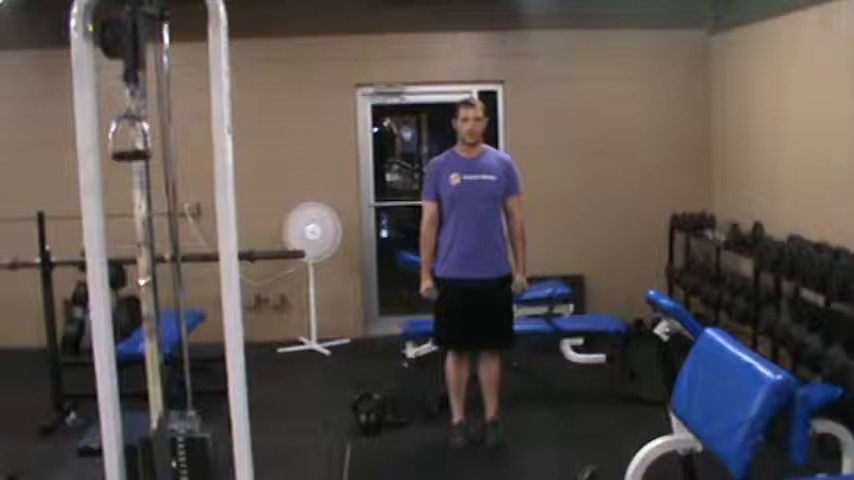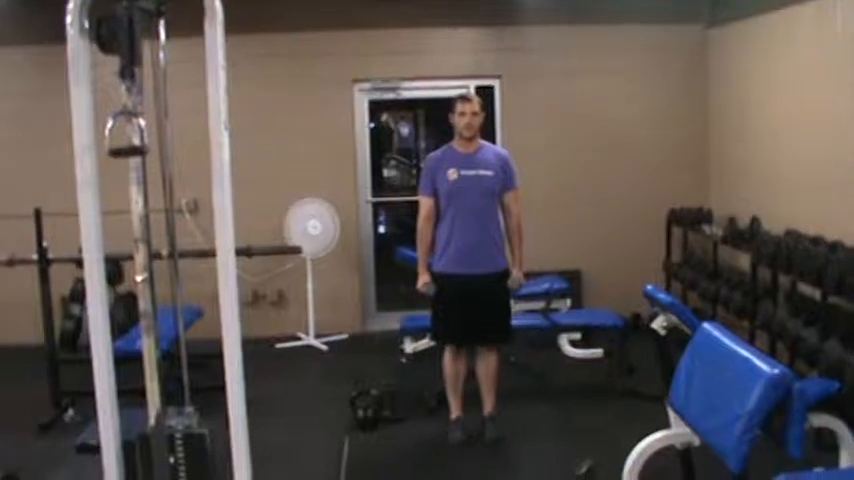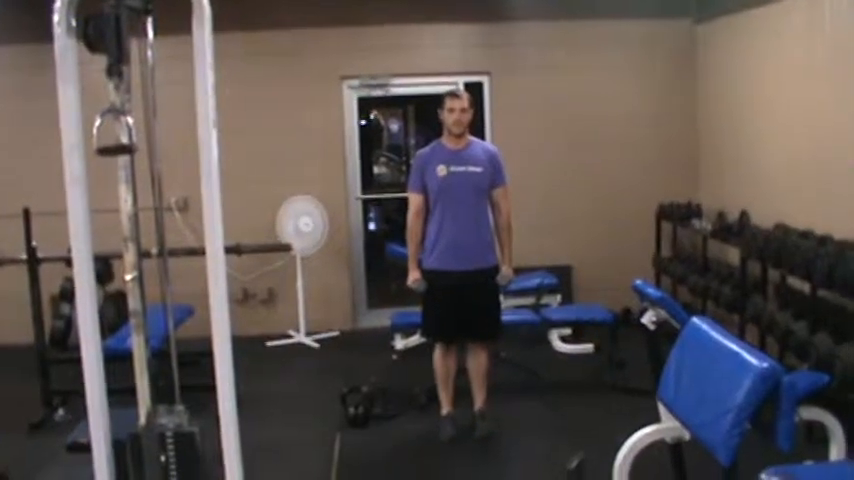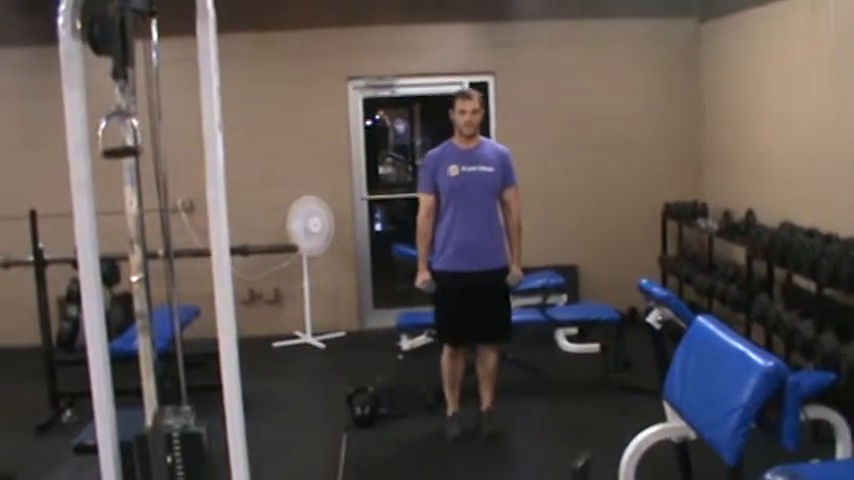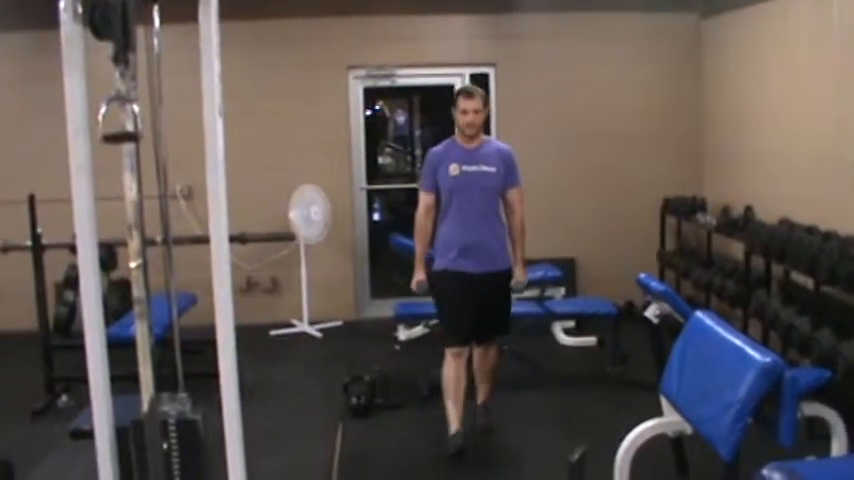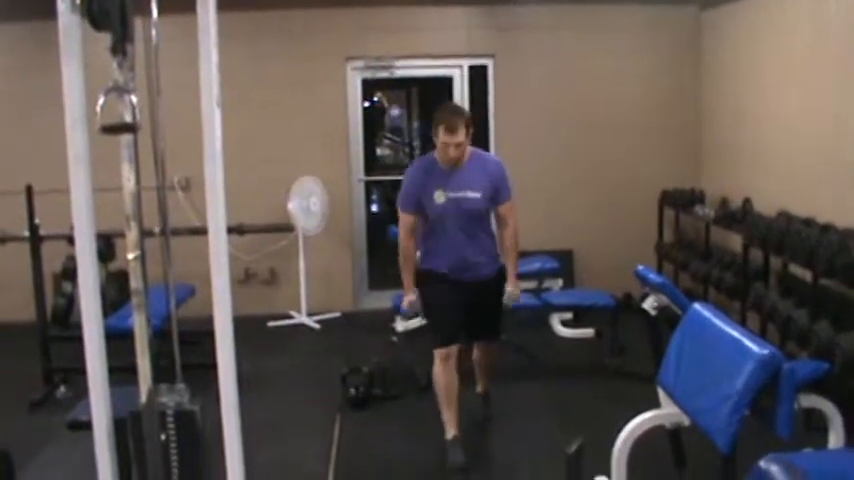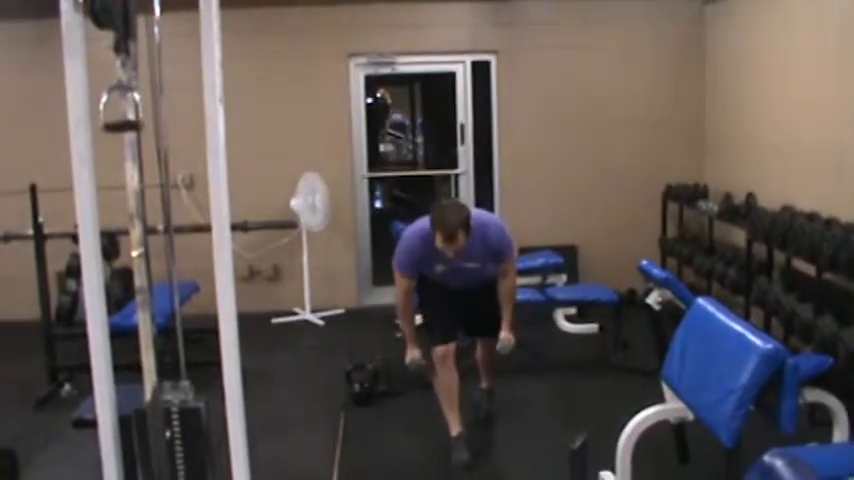
dt=0.4s
person 1, frame 1
left shoulder: (502, 164)
right shoulder: (439, 167)
left elbow: (515, 218)
right elbow: (429, 223)
left wrist: (520, 268)
right wrist: (426, 274)
left hip: (495, 274)
right hip: (452, 276)
left knee: (491, 349)
right knee: (457, 350)
left ankle: (492, 418)
right ankle: (458, 420)
person 1, frame 2
left shoulder: (499, 159)
right shoulder: (436, 162)
left elbow: (512, 214)
right elbow: (426, 218)
left wrist: (517, 263)
right wrist: (423, 269)
left hip: (492, 270)
right hip: (449, 271)
left knee: (488, 344)
right knee: (454, 345)
left ankle: (489, 413)
right ankle: (456, 415)
person 1, frame 3
left shoulder: (488, 155)
right shoulder: (425, 159)
left elbow: (501, 210)
right elbow: (415, 214)
left wrist: (506, 259)
right wrist: (413, 265)
left hip: (481, 266)
right hip: (439, 267)
left knee: (479, 341)
right knee: (444, 342)
left ankle: (480, 409)
right ankle: (447, 412)
person 1, frame 4
left shoulder: (499, 156)
right shoulder: (436, 159)
left elbow: (511, 211)
right elbow: (426, 215)
left wrist: (516, 261)
right wrist: (423, 266)
left hip: (492, 267)
right hip: (450, 268)
left knee: (489, 343)
right knee: (453, 345)
left ankle: (486, 409)
right ankle: (453, 411)
person 1, frame 5
left shoulder: (502, 155)
right shoulder: (437, 157)
left elbow: (515, 212)
right elbow: (425, 213)
left wrist: (519, 262)
right wrist: (419, 265)
left hip: (495, 266)
right hip: (451, 268)
left knee: (488, 341)
right knee: (456, 350)
left ankle: (482, 402)
right ankle: (454, 429)
person 1, frame 6
left shoulder: (492, 168)
right shoulder: (418, 175)
left elbow: (507, 224)
right elbow: (407, 233)
left wrist: (512, 276)
right wrist: (409, 287)
left hip: (486, 271)
right hip: (439, 274)
left knee: (486, 341)
right knee: (445, 352)
left ankle: (482, 390)
right ankle: (451, 434)
person 1, frame 7
left shoulder: (493, 230)
right shoulder: (413, 241)
left elbow: (507, 276)
right elbow: (404, 293)
left wrist: (507, 326)
right wrist: (411, 344)
left hip: (481, 284)
right hip: (436, 286)
left knee: (488, 341)
right knee: (443, 353)
left ankle: (486, 388)
right ankle: (456, 433)
